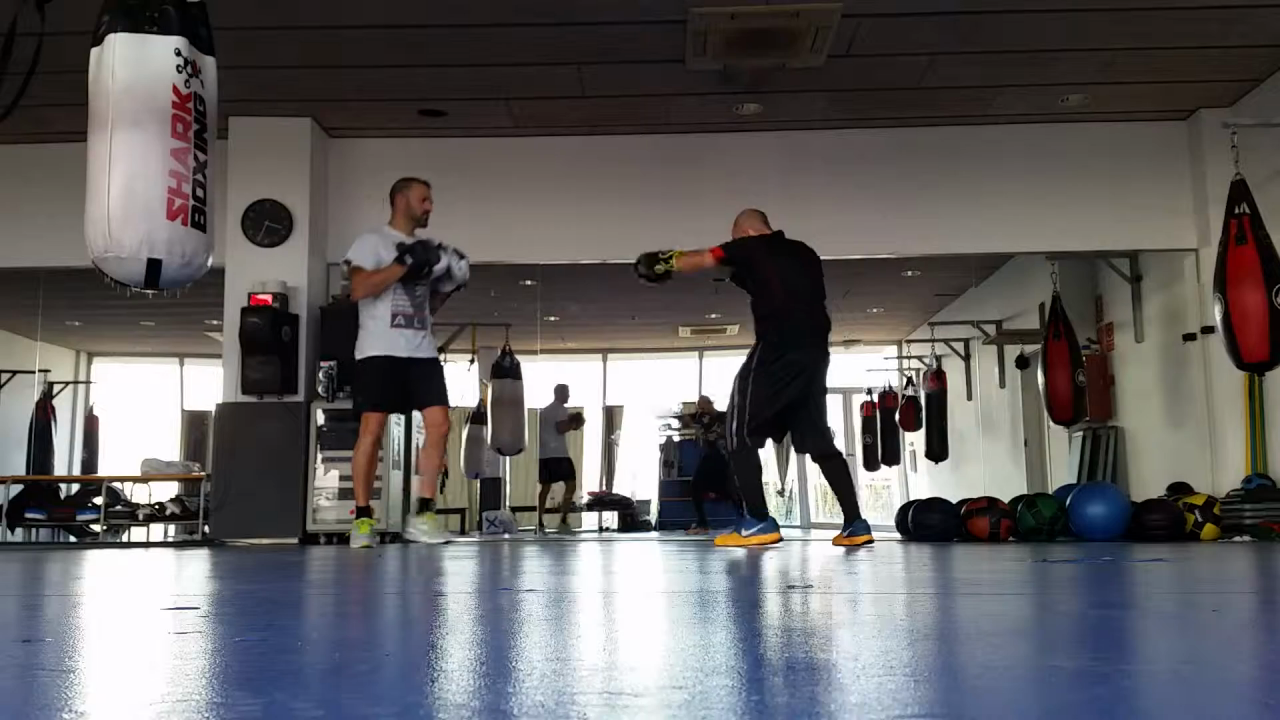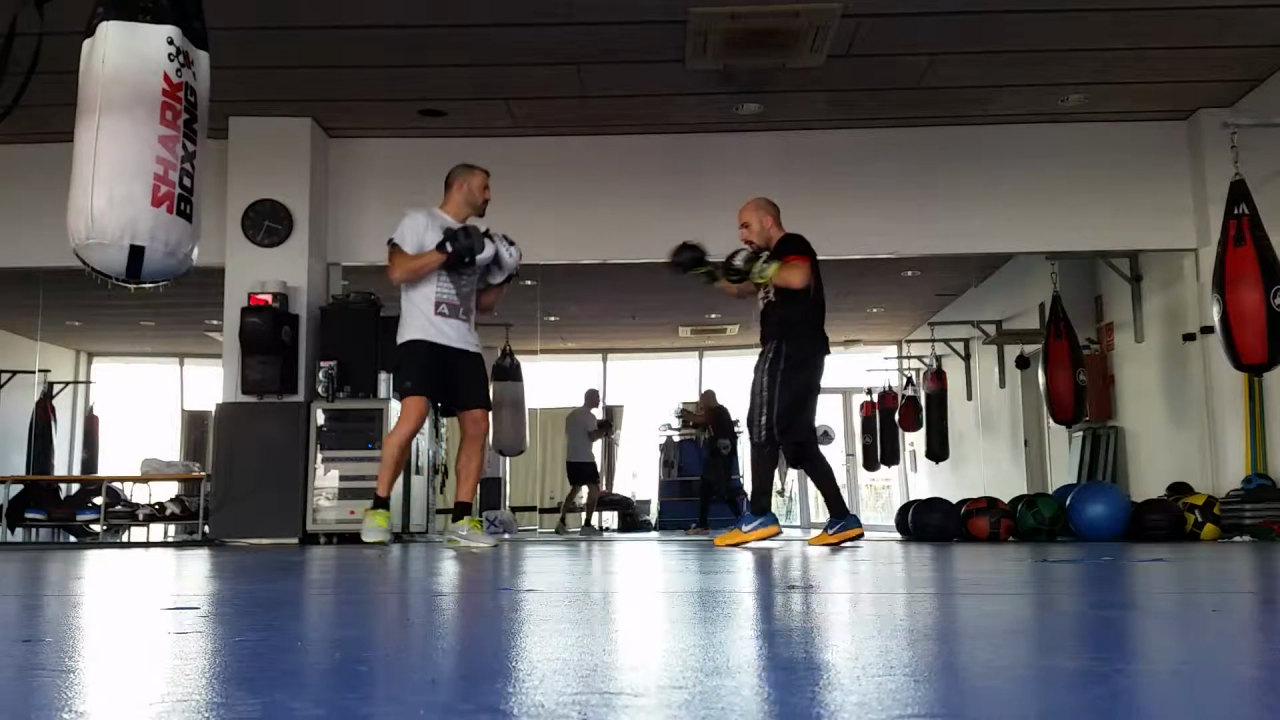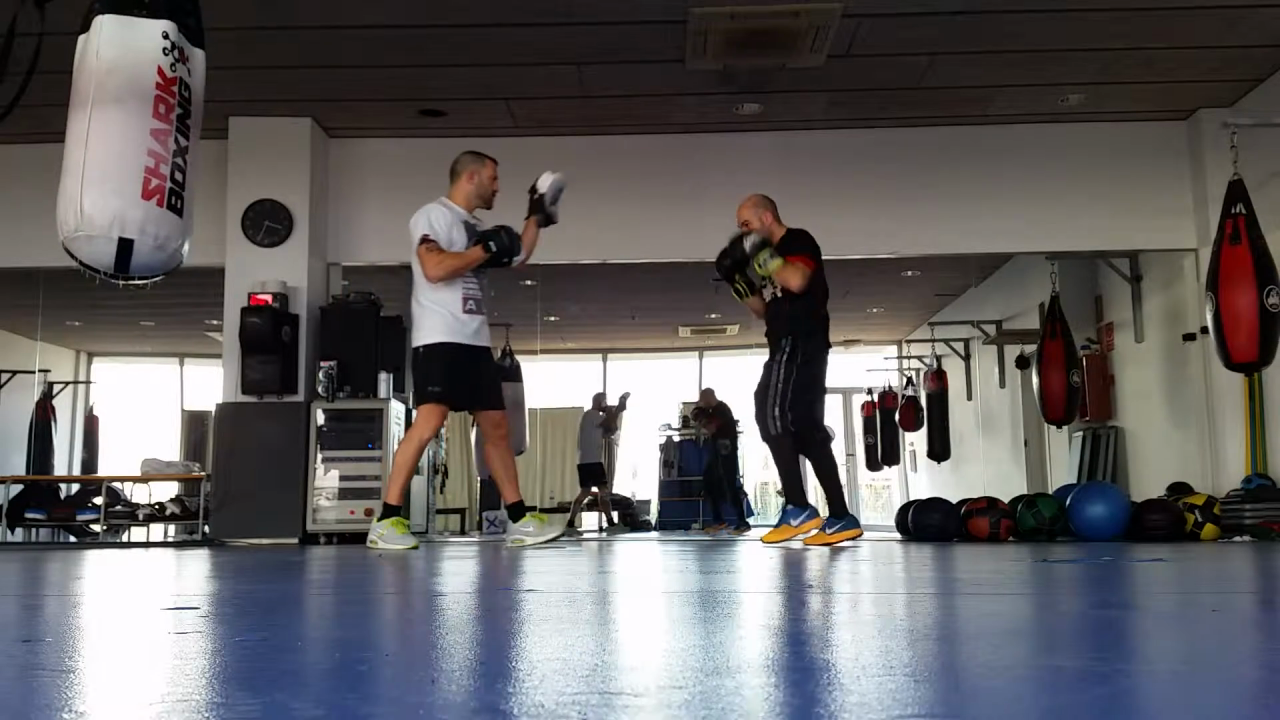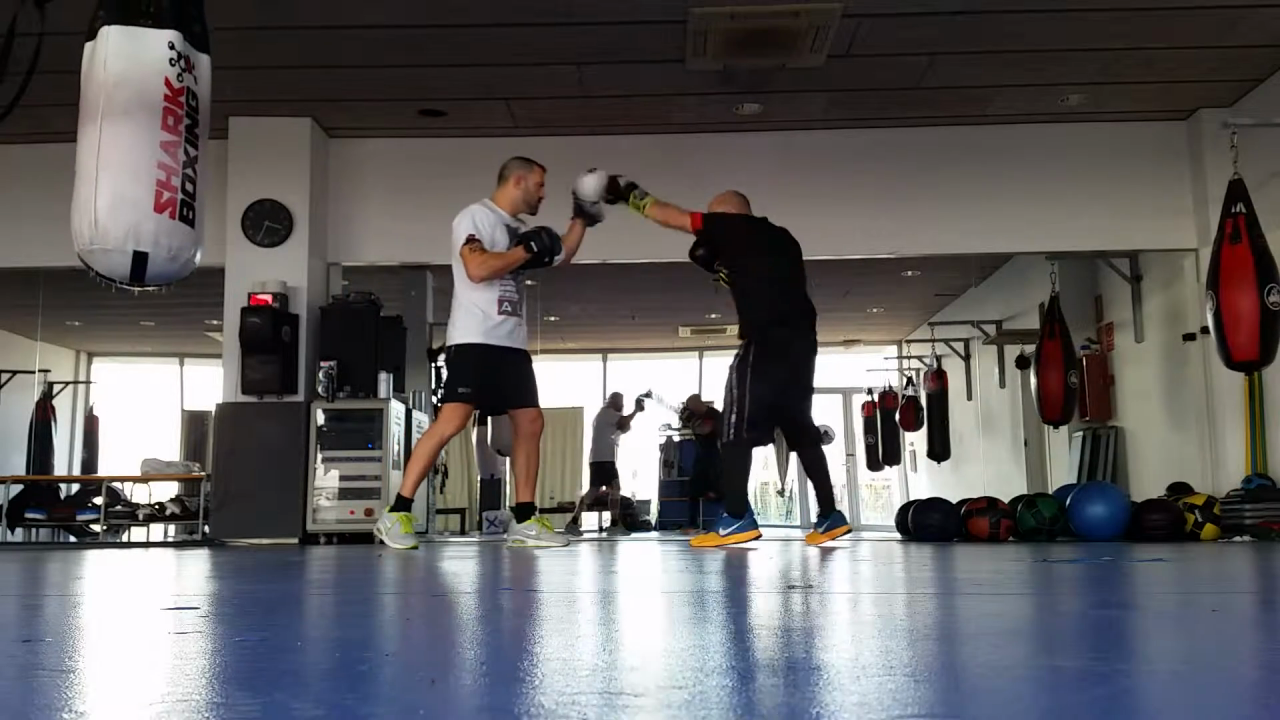
dt=0.5s
person 1, frame 1
left shoulder: (426, 249)
right shoulder: (372, 241)
right elbow: (359, 289)
left wrist: (448, 286)
right wrist: (404, 264)
left hip: (422, 354)
right hip: (379, 352)
left knee: (439, 424)
right knee: (371, 431)
left ankle: (424, 512)
right ankle: (362, 518)
person 1, frame 2
left shoulder: (474, 239)
right shoulder: (419, 221)
left elbow: (483, 303)
right elbow: (397, 272)
left wrist: (500, 276)
right wrist: (446, 251)
left hip: (465, 345)
right hip: (422, 339)
left knee: (476, 427)
right knee: (412, 417)
left ankle: (461, 521)
right ankle: (378, 510)
person 1, frame 3
left shoulder: (474, 226)
right shoulder: (433, 215)
left elbow: (513, 260)
right elbow: (434, 269)
left wrist: (536, 217)
right wrist: (486, 248)
left hip: (476, 342)
right hip: (440, 340)
left knee: (496, 427)
right knee: (427, 424)
left ankle: (520, 519)
right ankle: (387, 520)
person 1, frame 4
left shoulder: (520, 229)
right shoulder: (477, 216)
left elbow: (562, 254)
right elbow: (479, 268)
left wrist: (584, 218)
right wrist: (528, 249)
left hip: (512, 344)
right hip: (474, 340)
left knee: (530, 424)
right knee: (451, 421)
left ankle: (525, 521)
right ankle: (397, 513)
person 2, frame 1
left shoulder: (752, 248)
right shoulder: (807, 255)
left elbow: (695, 261)
left wrist: (659, 263)
left hip: (776, 349)
right hip: (814, 351)
left knee: (740, 432)
right knee: (818, 439)
left ankle: (759, 522)
right ankle: (855, 523)
person 2, frame 2
left shoulder: (791, 245)
right shoulder: (771, 257)
left elbow: (798, 278)
right elbow: (739, 289)
left wrist: (758, 266)
left hip: (788, 349)
right hip: (802, 352)
left knee: (763, 424)
right knee: (798, 439)
left ankle: (759, 516)
right ankle: (842, 520)
person 2, frame 3
left shoulder: (797, 240)
right shoulder: (773, 255)
left elbow: (796, 281)
right elbow: (764, 310)
left wrist: (760, 254)
right wrist: (738, 281)
left hip: (800, 346)
right hip: (790, 348)
left knee: (773, 415)
right knee: (807, 432)
left ankle: (798, 508)
right ankle: (841, 518)
person 2, frame 4
left shoulder: (734, 227)
right shoulder: (782, 237)
left elbow: (673, 217)
left wrist: (632, 195)
right wrist: (723, 268)
left hip: (765, 342)
right hip: (800, 339)
left knee: (739, 427)
right knee: (798, 427)
left ankle: (738, 518)
right ankle: (829, 516)
